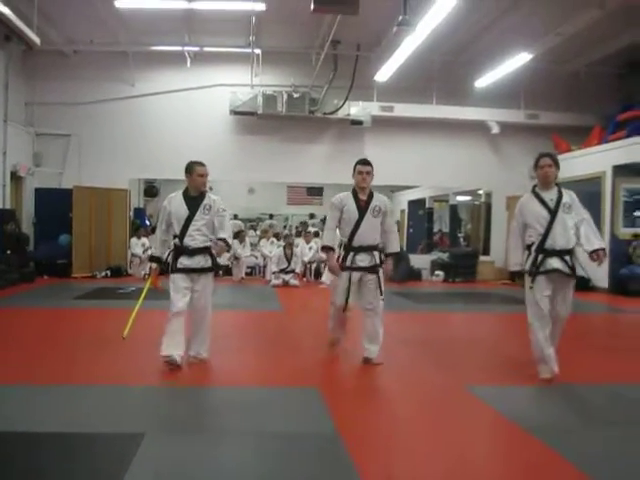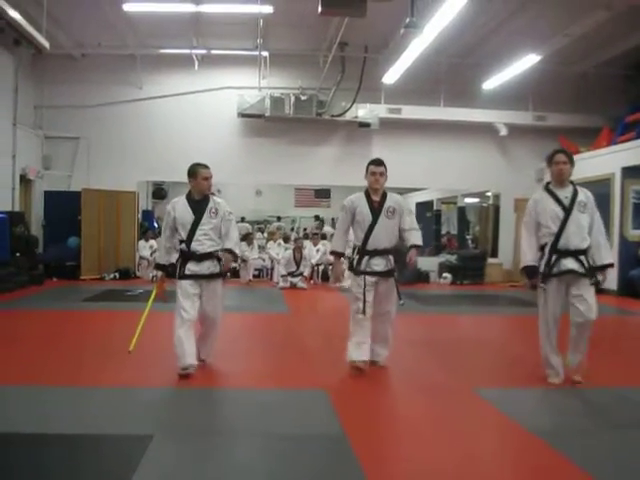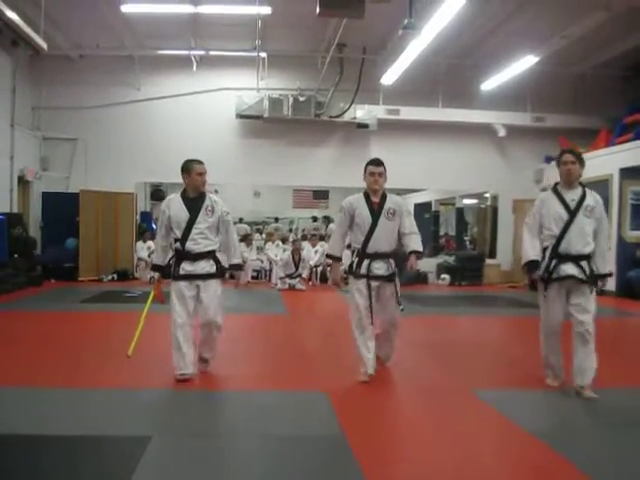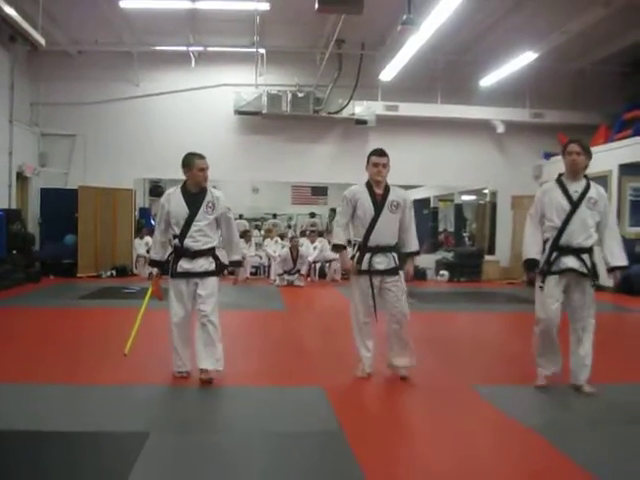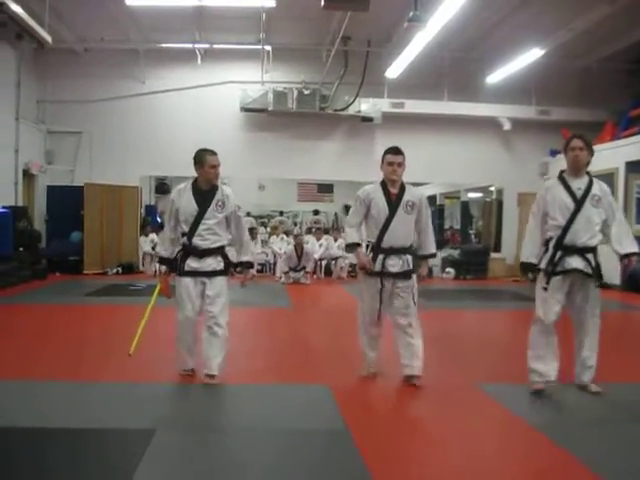
dt=0.2s
person 1, frame 1
left shoulder: (570, 198)
right shoulder: (526, 202)
left elbow: (584, 223)
right elbow: (516, 236)
left wrist: (596, 247)
right wrist: (516, 267)
left hip: (564, 263)
right hip: (538, 263)
left knee: (560, 315)
right knee: (540, 315)
left ankle: (545, 355)
right ankle: (547, 366)
person 1, frame 2
left shoulder: (585, 197)
right shoulder: (538, 199)
left elbow: (596, 230)
right elbow: (528, 235)
left wrist: (602, 263)
right wrist: (530, 267)
left hip: (581, 264)
right hip: (551, 265)
left knee: (586, 316)
right knee: (549, 320)
left ankle: (575, 365)
right ankle: (554, 370)
person 1, frame 3
left shoulder: (594, 200)
right shoulder: (545, 200)
left elbow: (601, 238)
right elbow: (531, 233)
left wrist: (602, 271)
right wrist: (532, 263)
left hip: (582, 270)
right hip: (553, 268)
left knee: (584, 327)
right knee: (551, 326)
left ankle: (583, 383)
right ankle: (553, 373)
person 1, frame 4
left shoulder: (598, 193)
right shoulder: (547, 191)
left elbow: (608, 230)
right elbow: (534, 226)
left wrist: (615, 263)
right wrist: (532, 261)
left hip: (583, 263)
right hip: (552, 262)
left knee: (583, 322)
right knee: (546, 318)
left ankle: (580, 378)
right ankle: (545, 370)
person 1, frame 5
left shoulder: (601, 190)
right shoulder: (549, 188)
left elbow: (614, 223)
right elbow: (536, 226)
right wrist: (529, 261)
left hip: (586, 262)
right hip: (555, 261)
left knee: (588, 322)
right knee: (545, 319)
left ankle: (584, 377)
right ankle: (540, 376)
person 2, frame 1
left shoulder: (383, 203)
right shoulder: (340, 200)
left elbow: (390, 232)
right elbow: (330, 228)
left wrist: (389, 258)
right wrist: (330, 255)
left hip: (372, 260)
right hip: (347, 259)
left knee: (374, 307)
right knee: (339, 303)
left ankle: (371, 352)
right ankle: (336, 334)
person 2, frame 2
left shoulder: (398, 203)
right shoulder: (352, 202)
left elbow: (411, 228)
right elbow: (341, 232)
left wrist: (413, 248)
right wrist: (337, 261)
left hip: (386, 263)
right hip: (361, 263)
left knee: (385, 313)
right knee: (361, 311)
left ankle: (378, 355)
right ankle: (358, 358)
person 2, frame 3
left shoulder: (398, 204)
right shoulder: (351, 203)
left elbow: (410, 232)
right elbow: (339, 235)
left wrist: (413, 254)
right wrist: (335, 264)
left hip: (387, 266)
right hip: (361, 267)
left knee: (391, 318)
right knee: (363, 318)
left ankle: (382, 353)
right ankle: (367, 367)
person 2, frame 4
left shoulder: (401, 197)
right shoulder: (353, 194)
left elbow: (408, 230)
right elbow: (340, 225)
left wrist: (410, 259)
right wrist: (343, 254)
left hip: (390, 261)
right hip: (363, 261)
left knee: (399, 313)
right knee: (363, 315)
left ankle: (399, 361)
right ankle: (365, 362)
person 2, frame 5
left shoulder: (417, 197)
right shoulder: (367, 193)
left elbow: (425, 230)
right elbow: (352, 225)
left wrist: (424, 262)
right wrist: (358, 251)
left hip: (404, 263)
right hip: (375, 262)
left knee: (407, 319)
right knee: (370, 317)
left ankle: (411, 370)
right ankle: (371, 363)
person 3, frame 1
left shoulder: (215, 202)
right shoulder: (172, 201)
left elbow: (224, 227)
right elbow: (162, 232)
left wrist: (222, 242)
right wrist: (156, 260)
left hip: (204, 261)
right hip: (179, 260)
left knee: (202, 310)
right knee: (177, 308)
left ankle: (197, 351)
right ankle: (172, 354)
person 3, frame 2
left shoulder: (220, 205)
right shoulder: (175, 206)
left elbow: (231, 232)
right elbow: (167, 239)
left wrist: (229, 253)
right wrist: (161, 268)
left hip: (212, 266)
right hip: (186, 267)
left knee: (211, 316)
right knee: (186, 315)
left ankle: (202, 353)
right ankle: (186, 363)
person 3, frame 3
left shoulder: (216, 203)
right shoulder: (170, 204)
left elbow: (228, 234)
right elbow: (162, 238)
left wrist: (235, 265)
right wrist: (157, 269)
left hip: (209, 266)
right hip: (181, 267)
left knee: (212, 318)
right knee: (181, 320)
left ankle: (204, 353)
right ankle: (184, 368)
person 3, frame 4
left shoulder: (217, 198)
right shoulder: (169, 198)
left elbow: (229, 232)
right elbow: (161, 233)
left wrist: (236, 263)
right wrist: (156, 265)
left hip: (207, 264)
right hip: (180, 264)
left knee: (208, 316)
right knee: (179, 317)
left ankle: (207, 367)
right ankle: (181, 365)
person 3, frame 5
left shoulder: (227, 196)
right shoulder: (179, 194)
left elbow: (239, 232)
right elbow: (170, 230)
left wrist: (245, 263)
right wrist: (165, 262)
left hip: (216, 263)
right hip: (187, 262)
left knee: (216, 317)
right knee: (186, 317)
left ankle: (211, 370)
right ankle: (187, 363)
